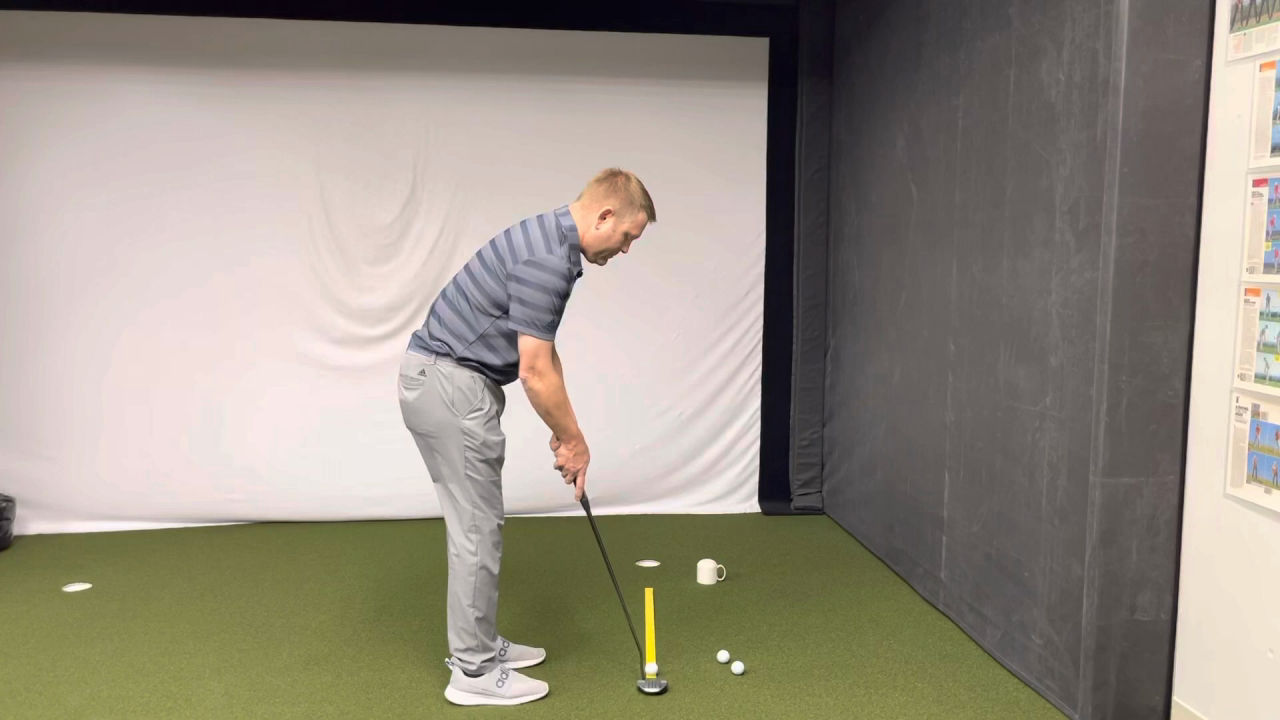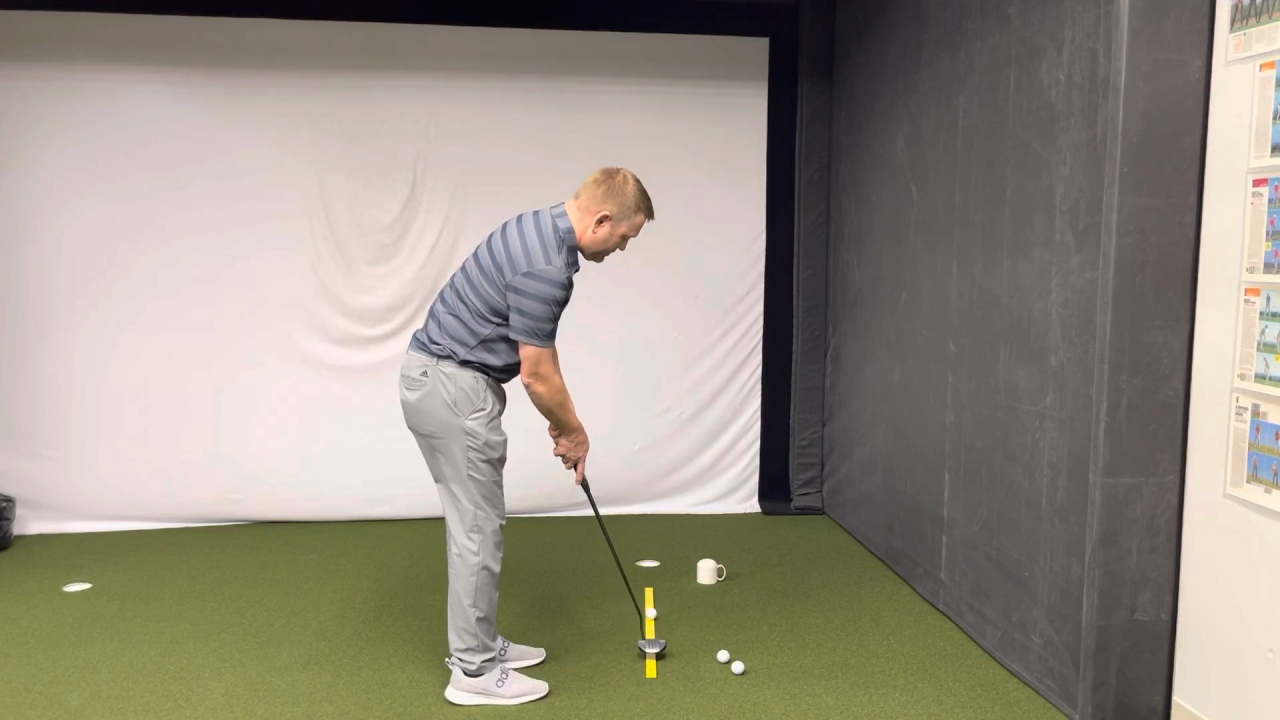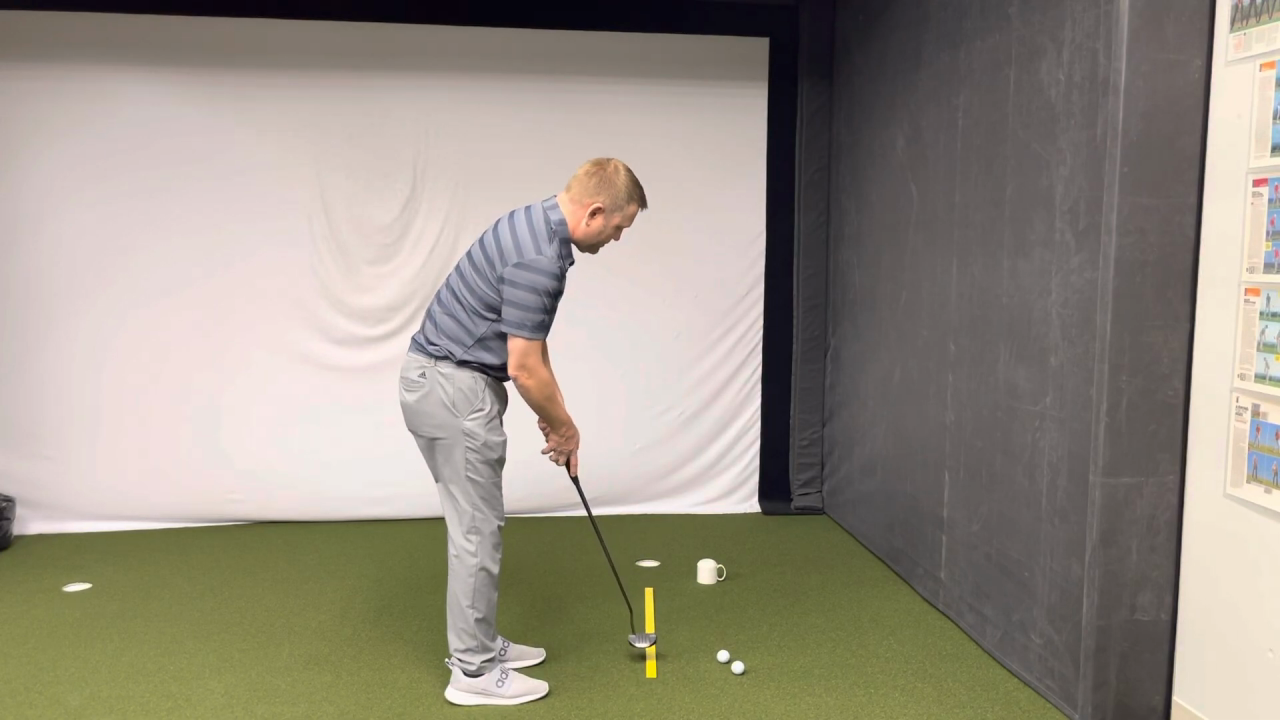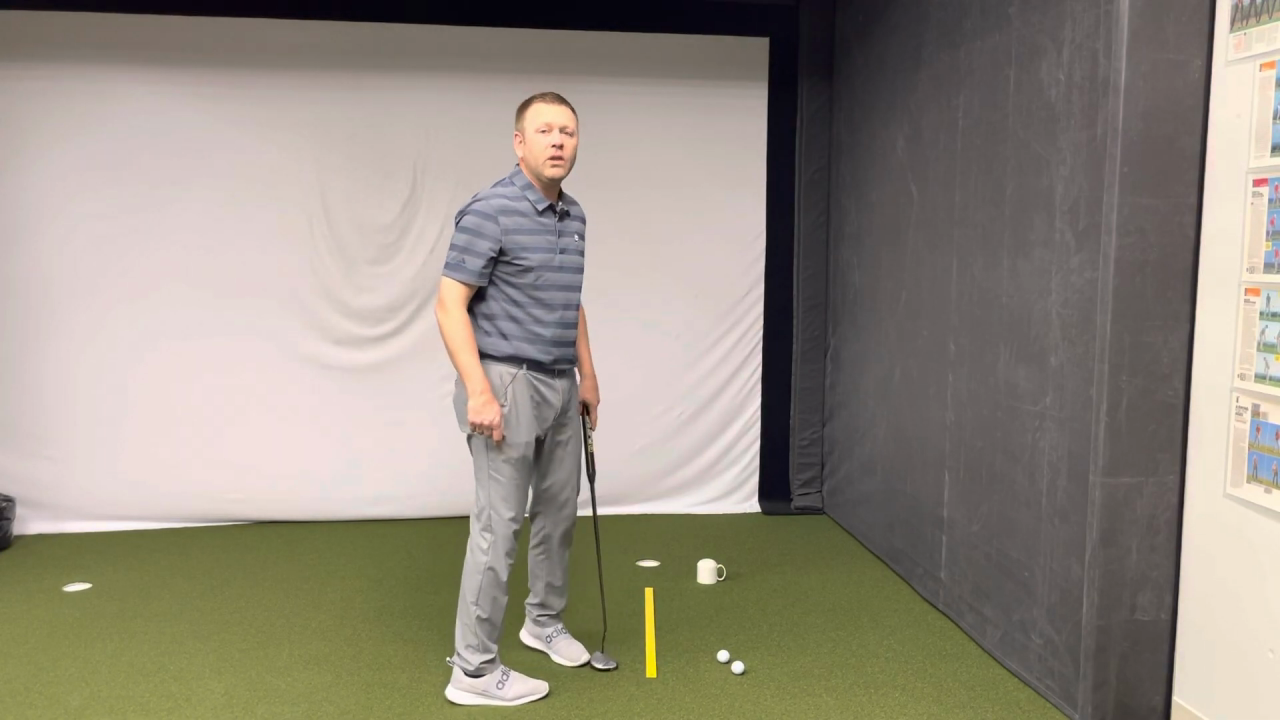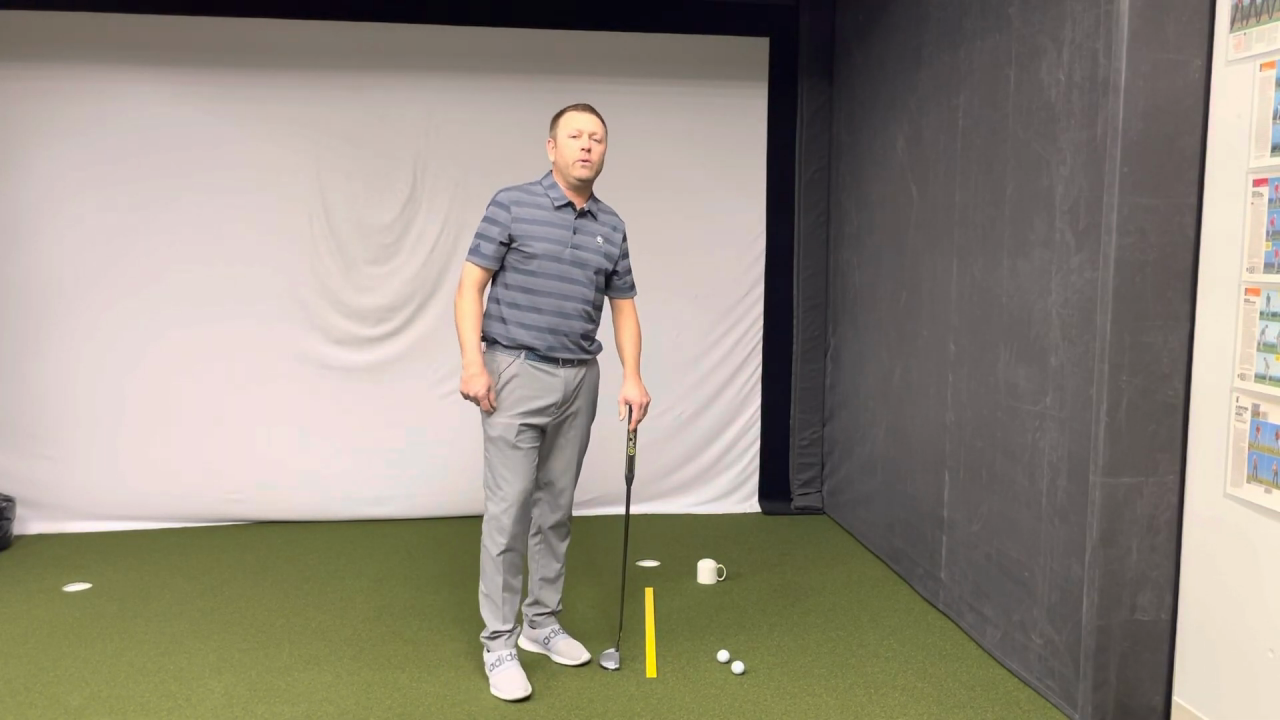
dt=1s
person 1, frame 1
left shoulder: (548, 238)
right shoulder: (548, 258)
left elbow: (542, 355)
right elbow: (535, 371)
left wrist: (563, 431)
right wrist: (574, 440)
left hip: (446, 379)
right hip: (450, 386)
left knee: (477, 523)
right knee: (476, 529)
left ankle: (477, 644)
right ankle: (474, 671)
person 1, frame 2
left shoulder: (540, 229)
right shoulder: (545, 266)
left elbow: (537, 355)
right elbow: (537, 375)
left wrist: (563, 421)
right wrist: (574, 431)
left hip: (444, 378)
right hip: (453, 387)
left knee: (476, 523)
right knee: (478, 528)
left ankle: (477, 643)
right ankle: (474, 670)
person 1, frame 3
left shoulder: (536, 225)
right shoulder: (537, 257)
left elbow: (529, 348)
right elbow: (525, 368)
left wrist: (556, 417)
right wrist: (564, 428)
left hip: (451, 381)
right hip: (452, 387)
left knee: (479, 524)
right knee: (477, 529)
left ankle: (479, 643)
right ankle: (474, 671)
person 1, frame 4
left shoulder: (574, 215)
right shoulder: (490, 211)
right elbow: (451, 305)
left wrist: (586, 372)
right wrist: (479, 391)
left hip: (558, 386)
right hip: (507, 386)
left knee: (557, 515)
right knee: (499, 527)
left ankle: (544, 621)
right ankle: (474, 670)
person 1, frame 5
left shoulder: (612, 226)
right shoulder: (511, 204)
left elbow: (623, 306)
right elbow: (470, 285)
left wrist: (632, 377)
right wrist: (472, 361)
left hip: (579, 381)
right hip: (516, 373)
left knee: (554, 510)
right knee: (507, 509)
left ankle: (542, 623)
right ankle: (499, 642)
